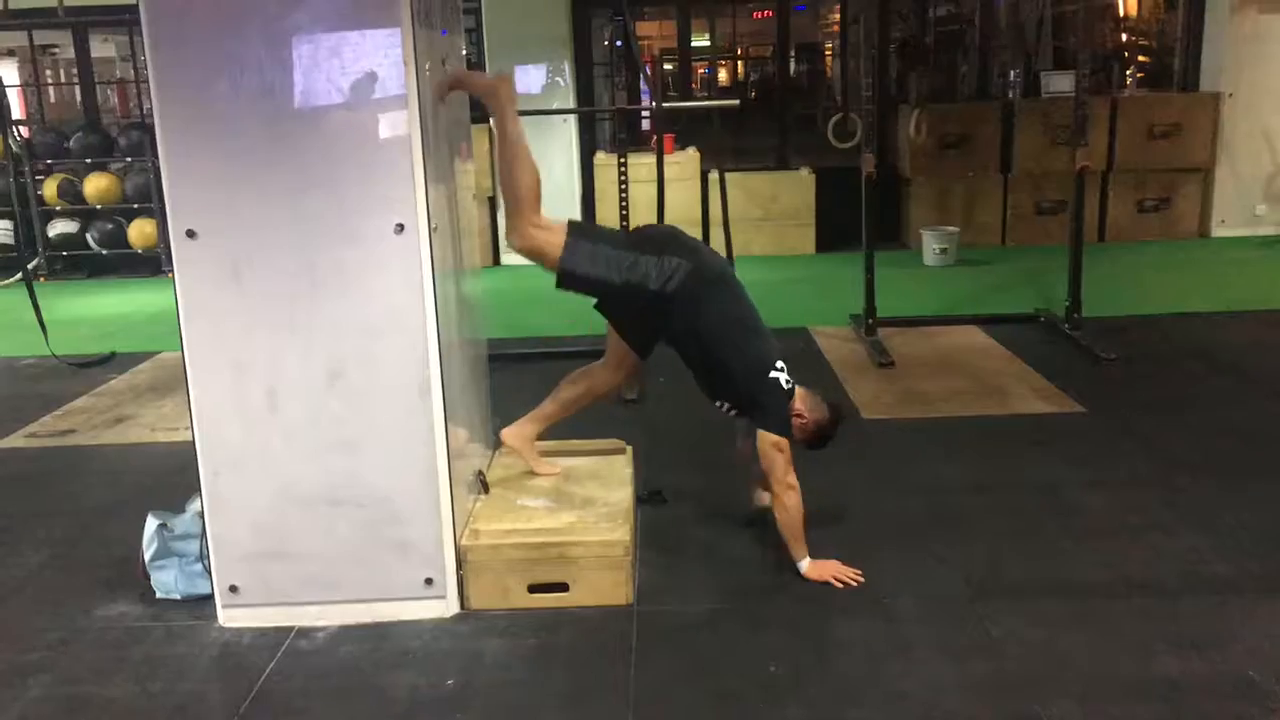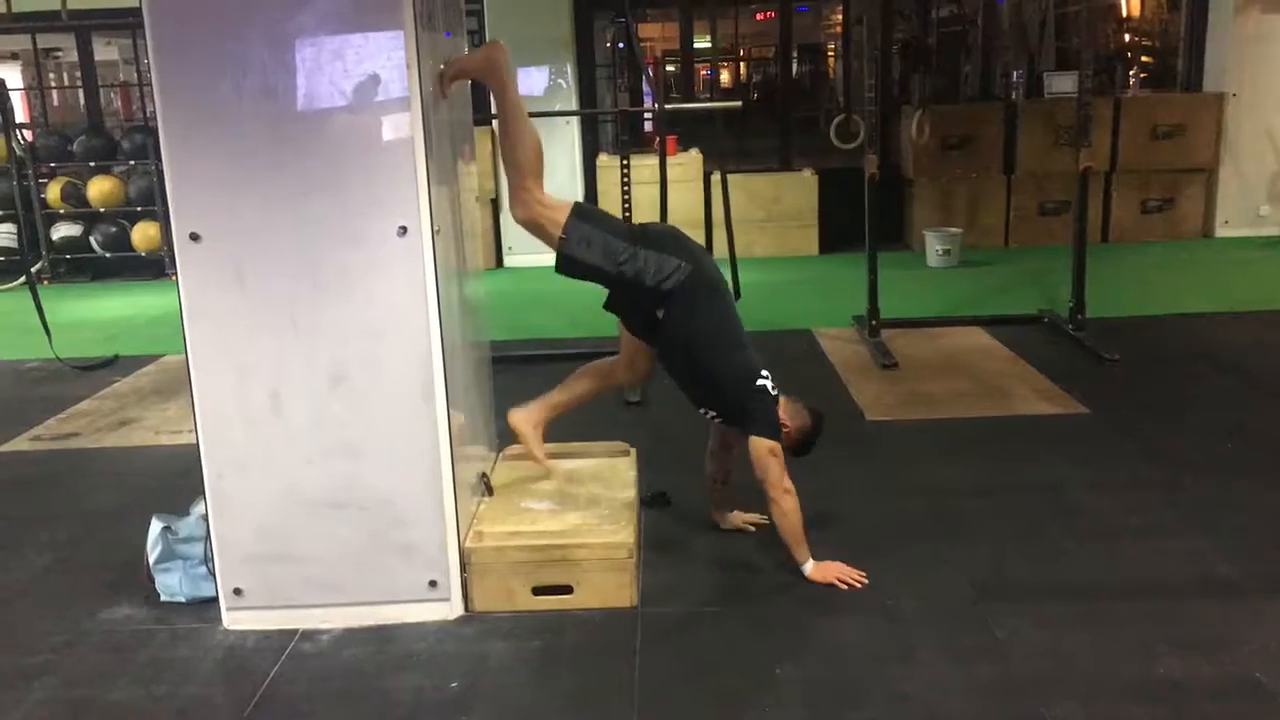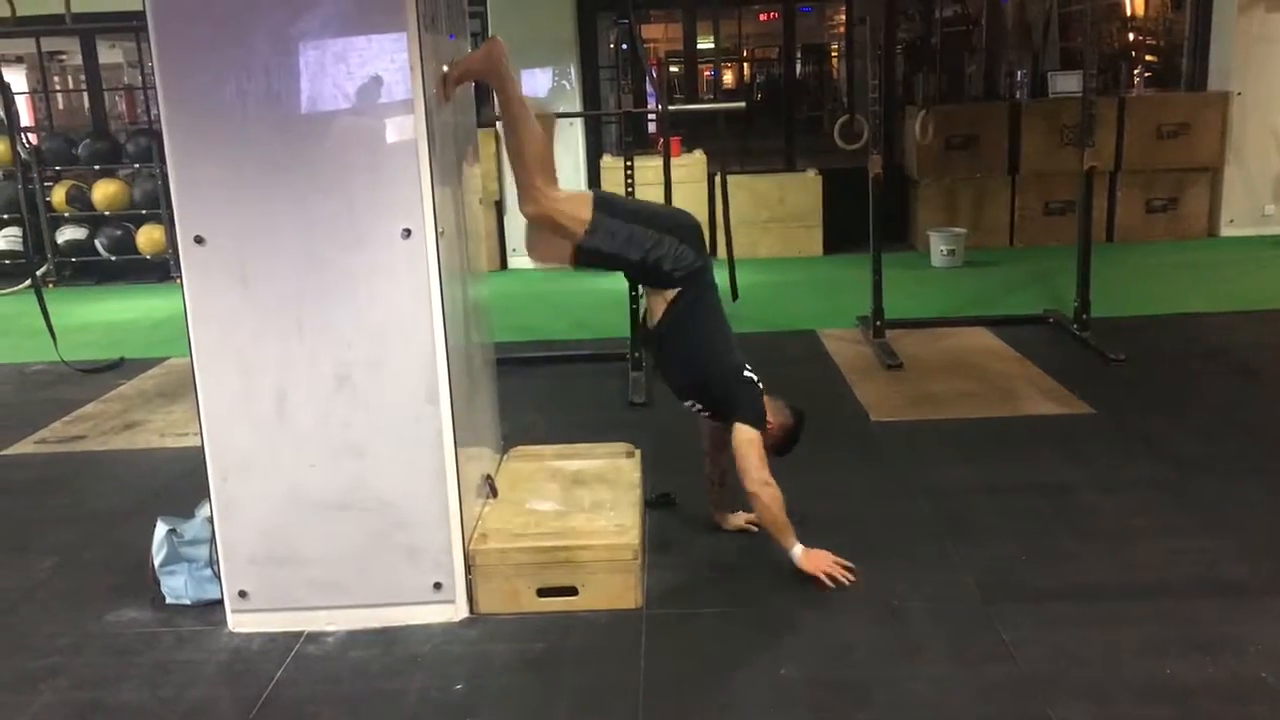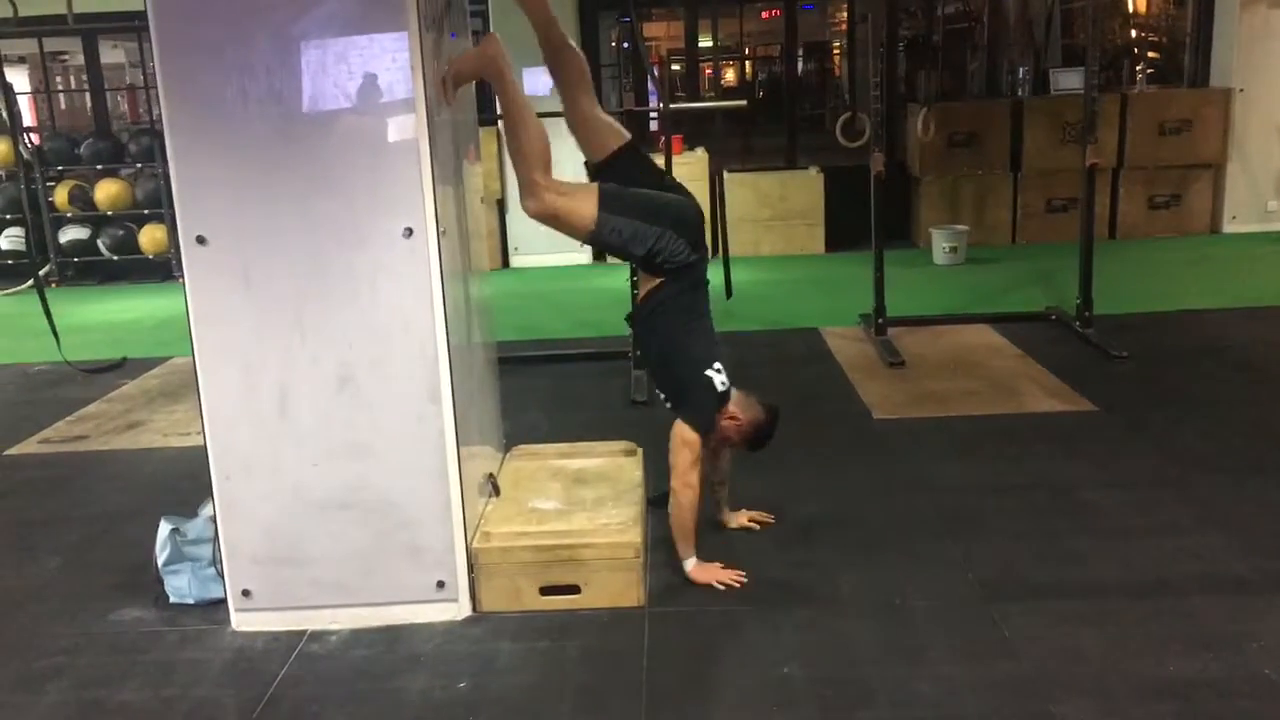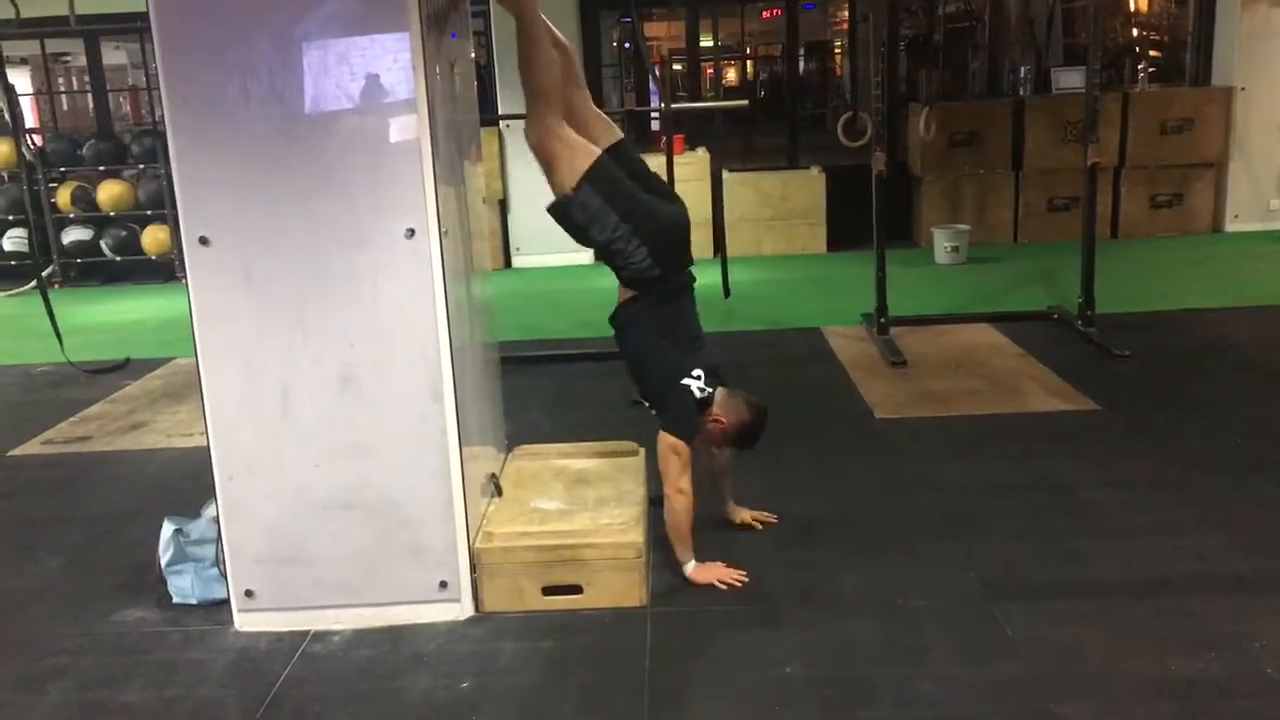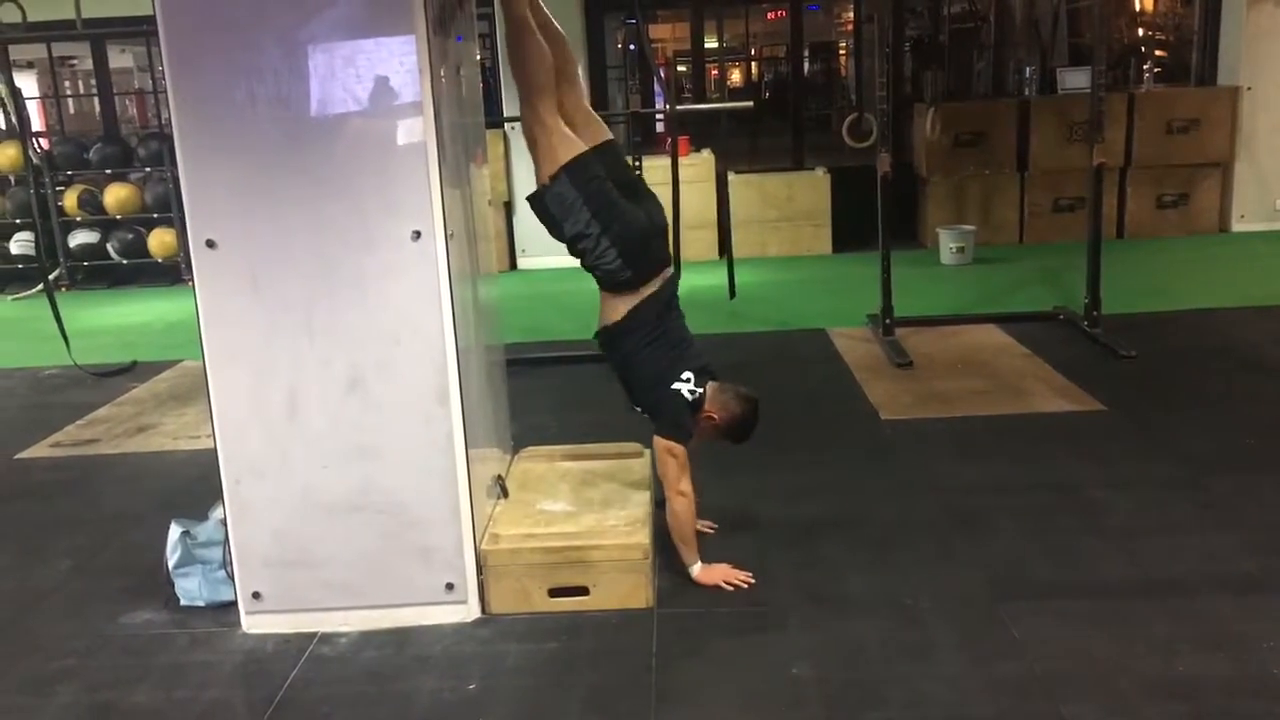
dt=0.3s
person 1, frame 1
left shoulder: (767, 388)
right shoulder: (772, 396)
right elbow: (784, 487)
left wrist: (756, 486)
right wrist: (805, 563)
left hip: (671, 276)
right hip: (671, 275)
left knee: (615, 368)
right knee: (526, 233)
left ankle: (524, 430)
right ankle: (500, 100)
person 1, frame 2
left shoulder: (745, 398)
right shoulder: (759, 406)
left elbow: (720, 447)
right elbow: (780, 491)
left wrist: (721, 511)
right wrist: (809, 565)
left hip: (669, 273)
right hip: (668, 275)
left knee: (633, 366)
right knee: (530, 205)
left ankle: (534, 415)
right ankle: (498, 72)
person 1, frame 3
left shoulder: (729, 396)
right shoulder: (744, 403)
left elbow: (713, 448)
right elbow: (759, 484)
left wrist: (725, 511)
right wrist: (796, 549)
left hip: (670, 252)
right hip: (669, 252)
left knee: (550, 246)
right knee: (539, 206)
right ankle: (498, 70)
person 1, frame 4
left shoulder: (712, 391)
right shoulder: (705, 398)
left elbow: (712, 454)
right elbow: (683, 483)
left wrist: (726, 512)
right wrist: (691, 563)
left hip: (671, 221)
right hip: (670, 241)
left knee: (586, 108)
right knee: (542, 197)
right ankle: (497, 64)
person 1, frame 5
left shoulder: (707, 387)
right shoulder: (686, 398)
left elbow: (716, 445)
right elbow: (677, 490)
left wrist: (732, 505)
right wrist: (691, 566)
left hip: (660, 228)
right hip: (650, 248)
left knee: (573, 102)
right knee: (549, 128)
person 1, frame 6
left shoulder: (693, 384)
right shoulder: (677, 398)
right elbow: (679, 490)
left wrist: (686, 516)
right wrist: (696, 566)
left hip: (638, 227)
right hip: (623, 249)
left knee: (568, 97)
right knee: (543, 111)
